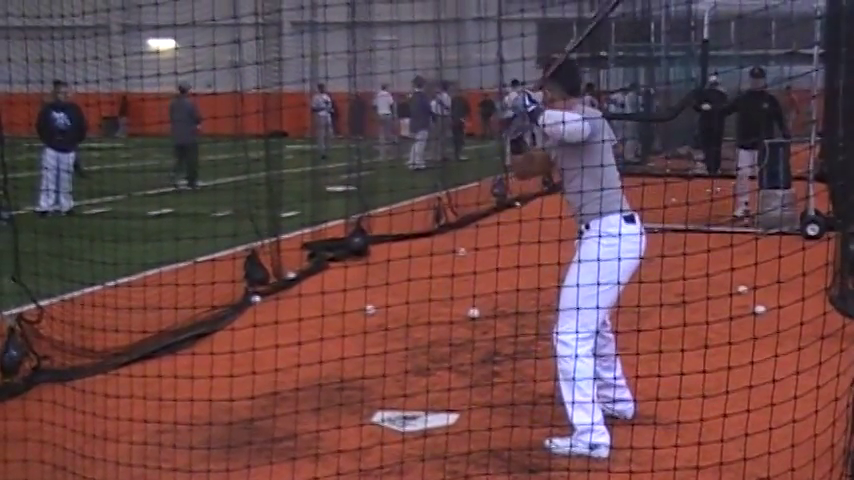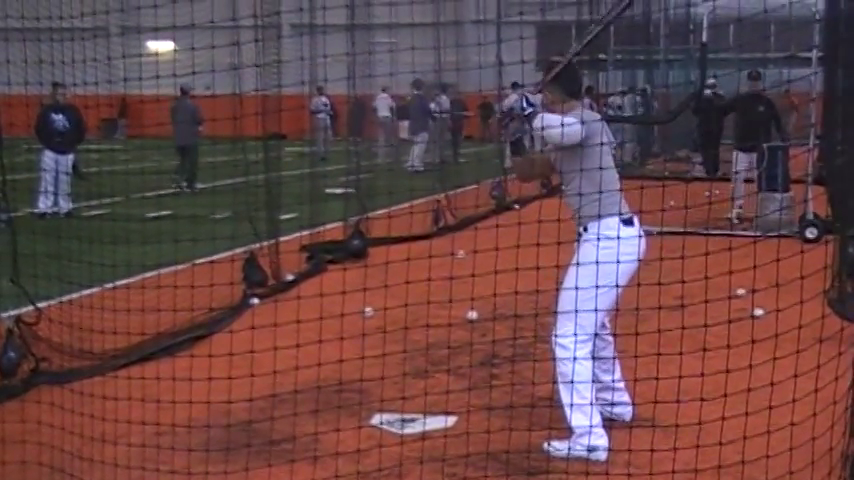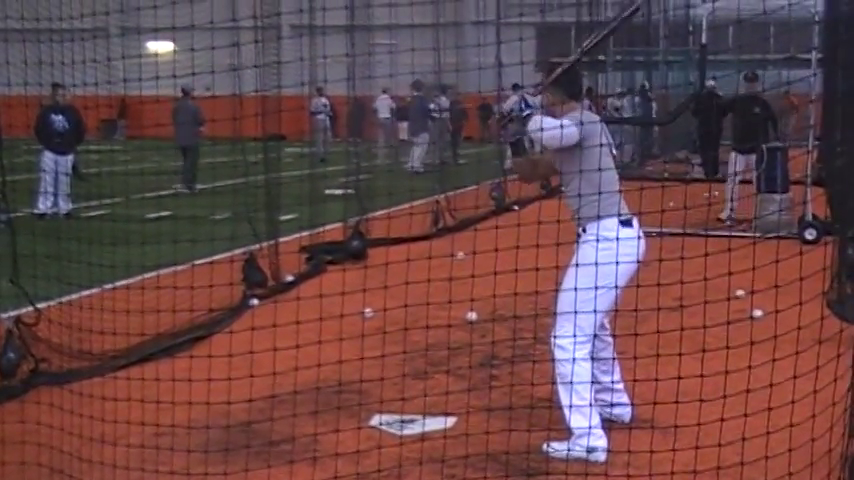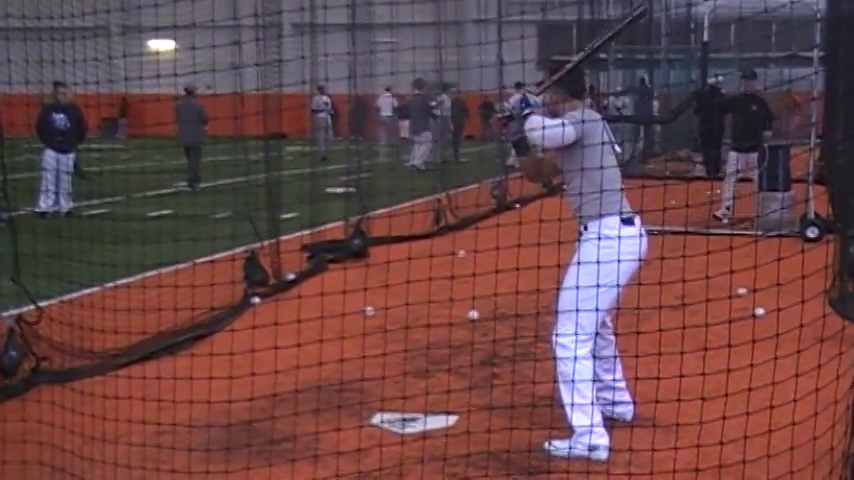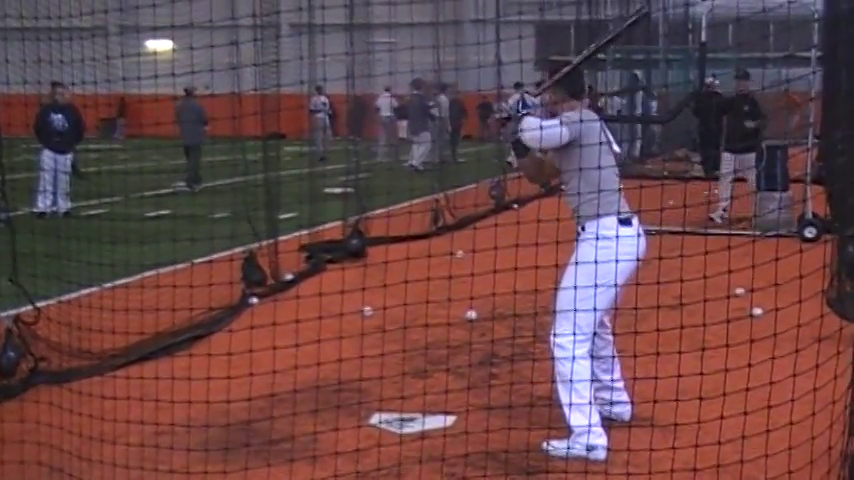
dt=0.1s
person 1, frame 1
left shoulder: (587, 118)
right shoulder: (564, 134)
left elbow: (566, 124)
right elbow: (525, 170)
left wrist: (532, 111)
right wrist: (516, 135)
left hip: (609, 236)
right hip: (615, 233)
left knee: (572, 334)
right knee: (593, 322)
left ankle: (590, 435)
right ankle: (615, 398)
person 1, frame 2
left shoulder: (586, 121)
right shoulder: (566, 135)
left elbow: (561, 128)
right elbow: (527, 172)
left wrist: (530, 114)
right wrist: (515, 139)
left hip: (607, 238)
right hip: (617, 236)
left knee: (570, 337)
right knee: (592, 325)
left ankle: (588, 438)
right ankle: (614, 402)
person 1, frame 3
left shoulder: (583, 122)
right shoulder: (571, 133)
left elbow: (548, 133)
right elbow: (531, 173)
left wrist: (527, 115)
right wrist: (516, 138)
left hip: (606, 239)
right hip: (619, 236)
left knee: (569, 337)
right knee: (592, 326)
left ankle: (588, 439)
right ankle: (613, 402)
person 1, frame 4
left shoulder: (584, 121)
right shoulder: (575, 129)
left elbow: (545, 132)
right elbow: (536, 173)
left wrist: (525, 115)
right wrist: (518, 138)
left hip: (607, 237)
right hip: (622, 234)
left knee: (570, 336)
right knee: (595, 324)
left ankle: (590, 438)
right ankle: (615, 401)
person 1, frame 5
left shoulder: (579, 121)
right shoulder: (578, 129)
left elbow: (535, 136)
right elbow: (538, 173)
left wrist: (523, 114)
right wrist: (516, 138)
left hip: (606, 237)
right hip: (621, 234)
left knee: (568, 336)
right knee: (593, 324)
left ankle: (588, 438)
right ankle: (613, 401)
person 2, frame 1
left shoulder: (770, 99)
right shoulder: (742, 98)
left elbow: (780, 119)
right elbow: (726, 110)
left wrist: (786, 137)
left hip: (763, 145)
right hip: (744, 144)
right knee: (742, 174)
right ankle: (744, 207)
person 2, frame 2
left shoulder: (767, 102)
right shoulder: (740, 100)
left elbow: (778, 122)
right elbow: (722, 110)
left wrist: (784, 140)
left hip: (761, 148)
right hip: (741, 147)
right knee: (737, 178)
right ankle: (737, 210)
person 2, frame 3
left shoulder: (763, 103)
right shoulder: (737, 101)
left elbow: (775, 122)
left wrist: (778, 138)
left hip: (757, 149)
right hip: (738, 148)
right knee: (732, 178)
right ankle: (729, 212)
person 2, frame 4
left shoulder: (760, 102)
right shoulder: (735, 100)
left elbow: (771, 120)
left wrist: (770, 131)
left hip: (756, 148)
right hip: (737, 147)
right knee: (729, 177)
right ankle: (725, 210)
person 2, frame 5
left shoulder: (754, 101)
right shoulder: (730, 101)
left elbow: (763, 120)
left wrist: (754, 125)
left hip: (749, 148)
right hip: (730, 148)
left knee: (755, 180)
right knee: (724, 178)
right ankle: (722, 211)
person 3, frame 1
left shoulder: (74, 109)
right shoulder: (47, 108)
left elbow: (83, 128)
right elbow: (39, 126)
left wrist: (76, 142)
right wrist: (46, 140)
left hip: (68, 150)
right hip: (51, 148)
left knee: (66, 178)
right knee: (48, 176)
left ankle: (65, 206)
right ankle: (45, 206)
person 3, frame 2
left shoulder: (73, 110)
right shoulder: (46, 110)
left elbow: (81, 129)
right elbow: (38, 128)
left wrist: (74, 144)
right wrist: (45, 142)
left hip: (67, 151)
right hip: (49, 150)
left knee: (64, 180)
right knee: (46, 178)
left ankle: (64, 208)
right ankle: (44, 208)
person 3, frame 3
left shoulder: (73, 111)
right shoulder: (46, 111)
left elbow: (81, 130)
right elbow: (38, 128)
left wrist: (74, 145)
right wrist: (45, 143)
left hip: (67, 152)
right hip: (49, 151)
left knee: (64, 181)
right knee: (47, 179)
left ankle: (64, 208)
right ankle: (43, 209)
person 3, frame 4
left shoulder: (74, 110)
right shoulder: (47, 109)
left elbow: (82, 128)
right elbow: (39, 127)
left wrist: (75, 143)
right wrist: (46, 141)
left hip: (68, 150)
right hip: (50, 149)
left knee: (66, 179)
right knee: (48, 177)
left ankle: (65, 207)
right ankle: (44, 207)
person 3, frame 5
left shoulder: (72, 110)
right shoulder: (45, 109)
left elbow: (81, 129)
right elbow: (37, 127)
left wrist: (73, 144)
right wrist: (44, 141)
left hip: (66, 151)
right hip: (48, 150)
left knee: (64, 179)
right knee: (46, 178)
left ankle: (63, 207)
right ankle: (42, 207)
